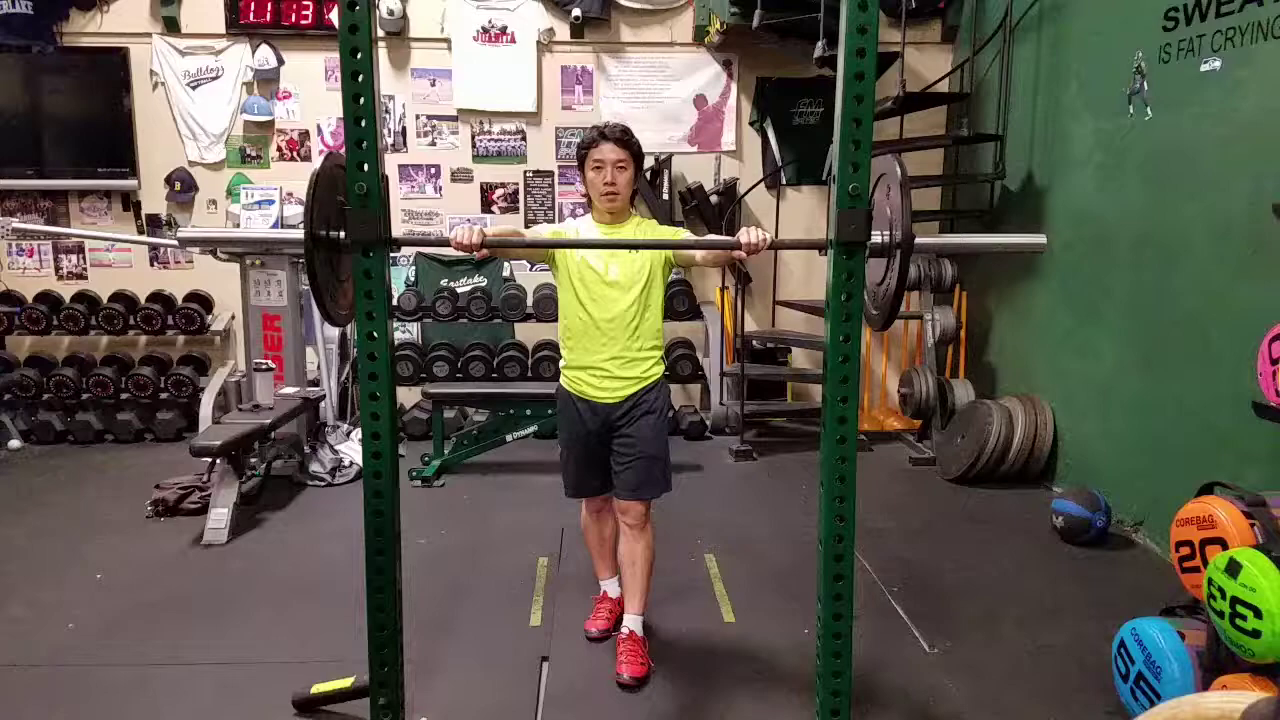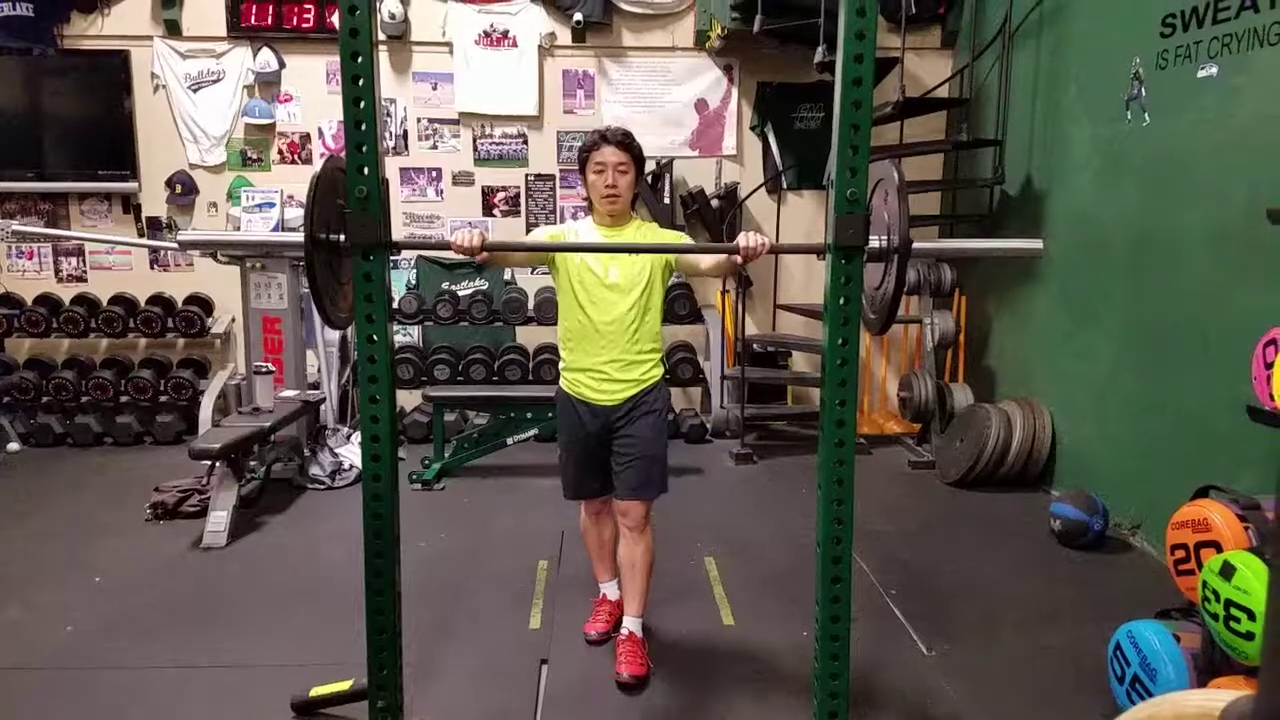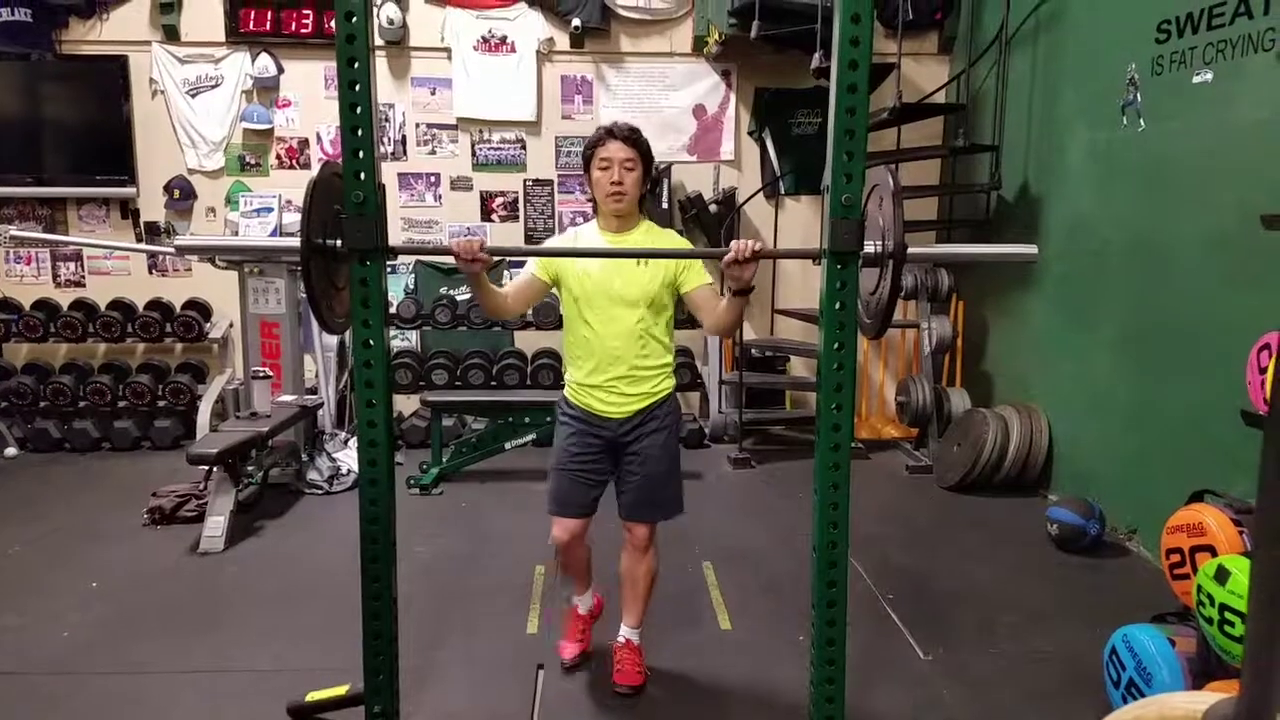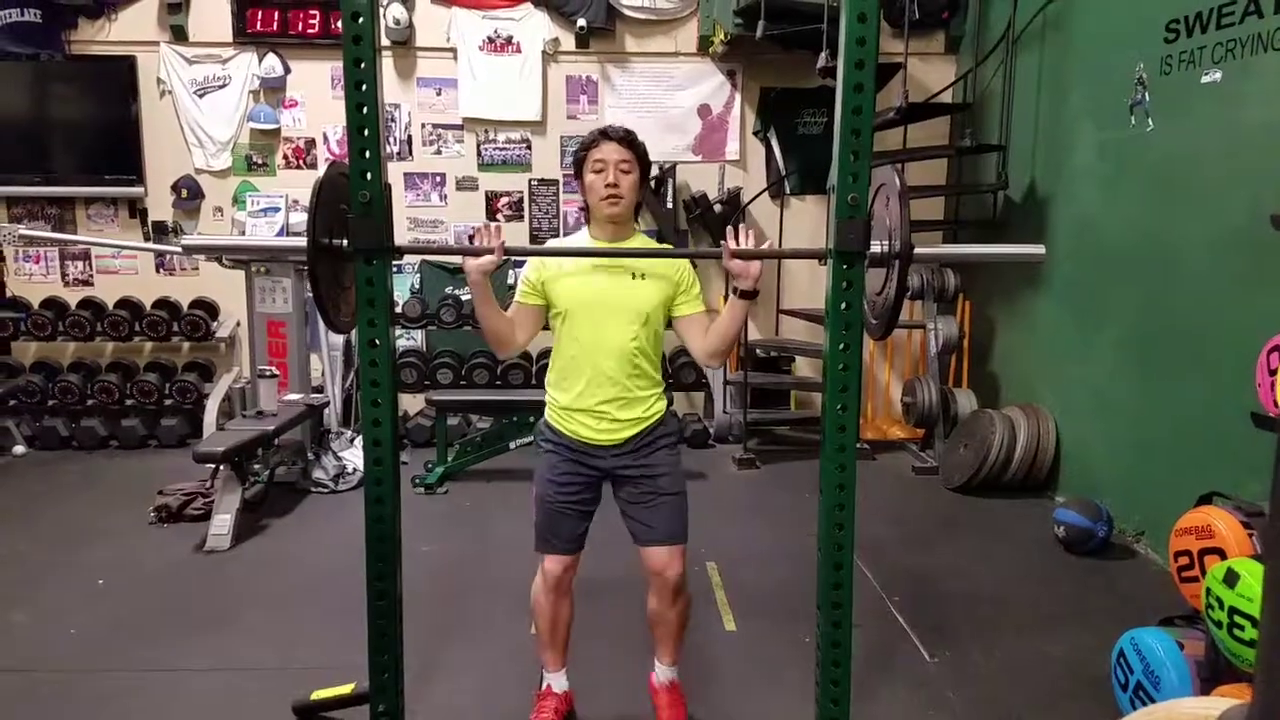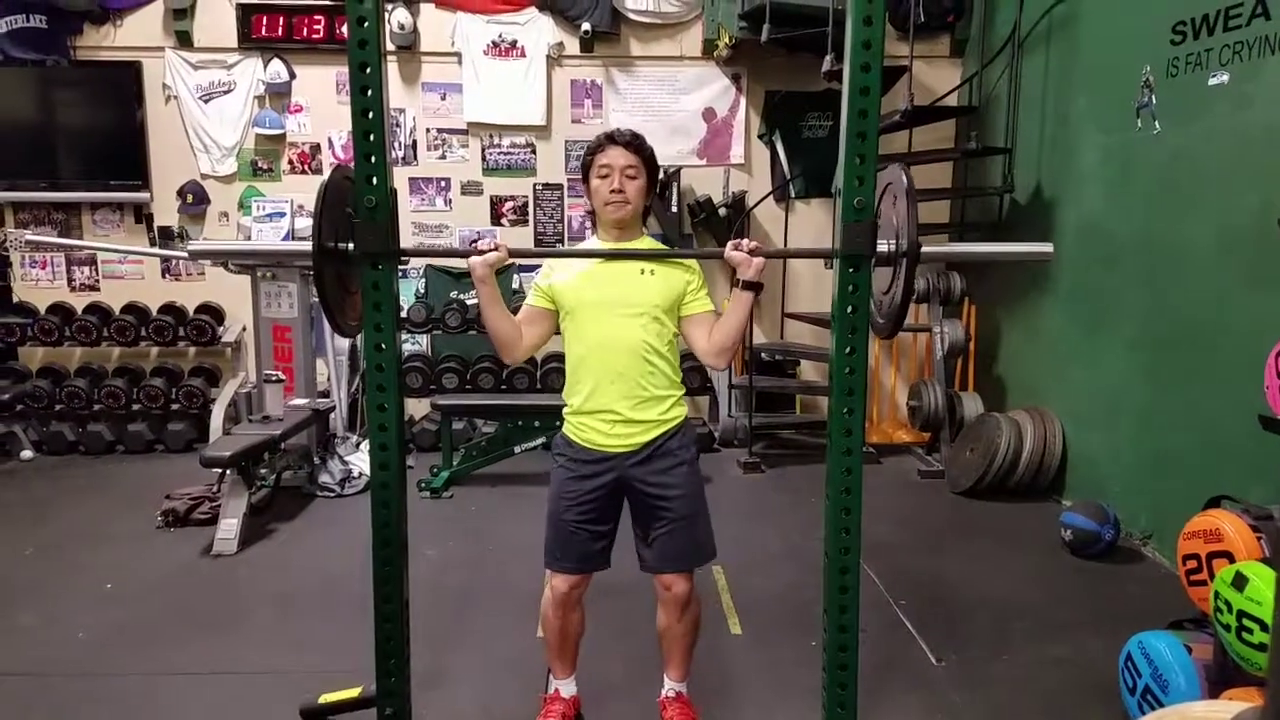
dt=0.5s
person 1, frame 1
left shoulder: (658, 236)
right shoulder: (564, 235)
left elbow: (706, 253)
right elbow: (515, 240)
left wrist: (740, 243)
right wrist: (481, 236)
left hip: (641, 394)
right hip: (580, 393)
left knee: (634, 511)
right knee: (594, 502)
left ankle: (633, 627)
right ankle: (609, 592)
person 1, frame 2
left shoulder: (659, 239)
right shoulder: (561, 237)
left elbow: (708, 261)
right elbow: (513, 251)
left wrist: (740, 253)
right wrist: (480, 245)
left hip: (640, 396)
right hip: (578, 396)
left knee: (633, 513)
right knee: (594, 504)
left ankle: (632, 629)
right ankle: (607, 595)
person 1, frame 3
left shoulder: (672, 248)
right shoulder: (563, 248)
left elbow: (720, 325)
right elbow: (505, 307)
left wrist: (739, 285)
right wrist: (475, 277)
left hip: (650, 413)
right hip: (582, 411)
left knee: (640, 535)
right knee: (565, 533)
left ankle: (629, 639)
right ankle: (584, 603)
person 1, frame 4
left shoulder: (670, 264)
right shoulder: (550, 259)
left elbow: (710, 353)
right elbow: (506, 344)
left wrist: (742, 290)
right wrist: (479, 282)
left hip: (646, 436)
right hip: (567, 438)
left knee: (668, 570)
right knee: (554, 570)
person 1, frame 5
left shoulder: (679, 267)
right shoulder: (560, 266)
left elbow: (718, 354)
right elbow: (513, 349)
left wrist: (747, 283)
right wrist: (484, 281)
left hip: (664, 446)
right hip: (583, 448)
left knee: (676, 586)
right knee: (565, 585)
